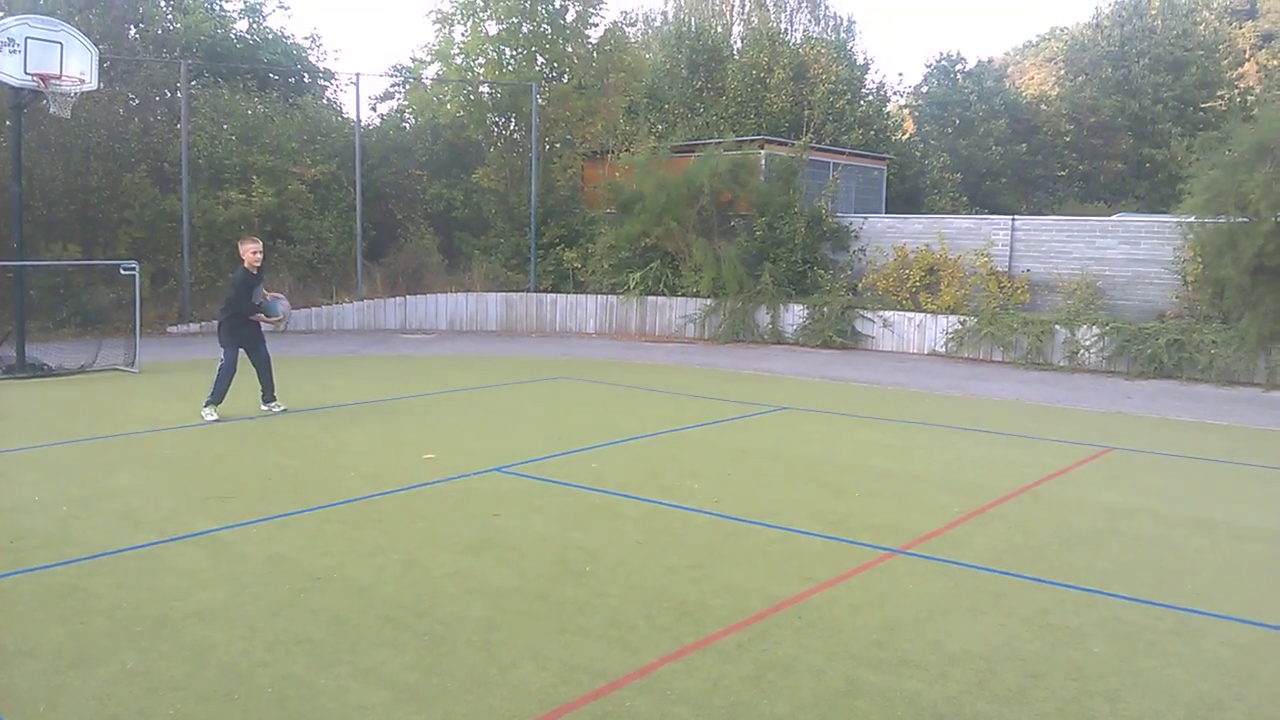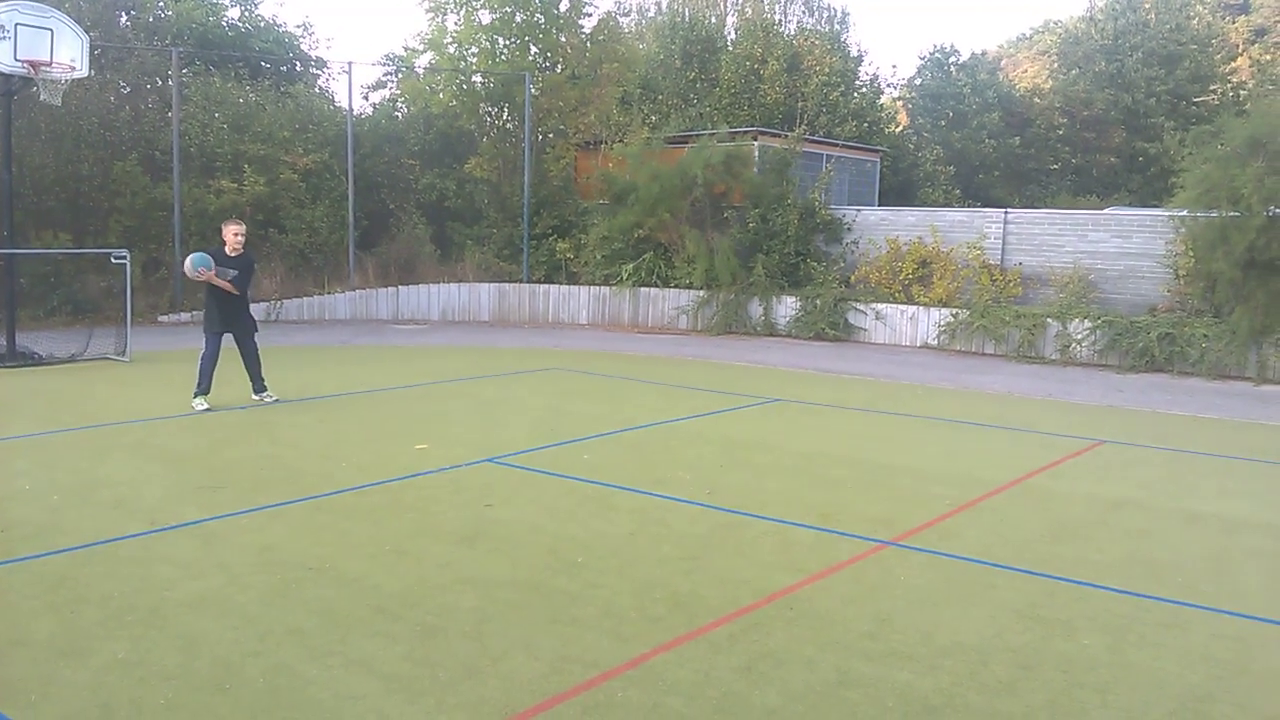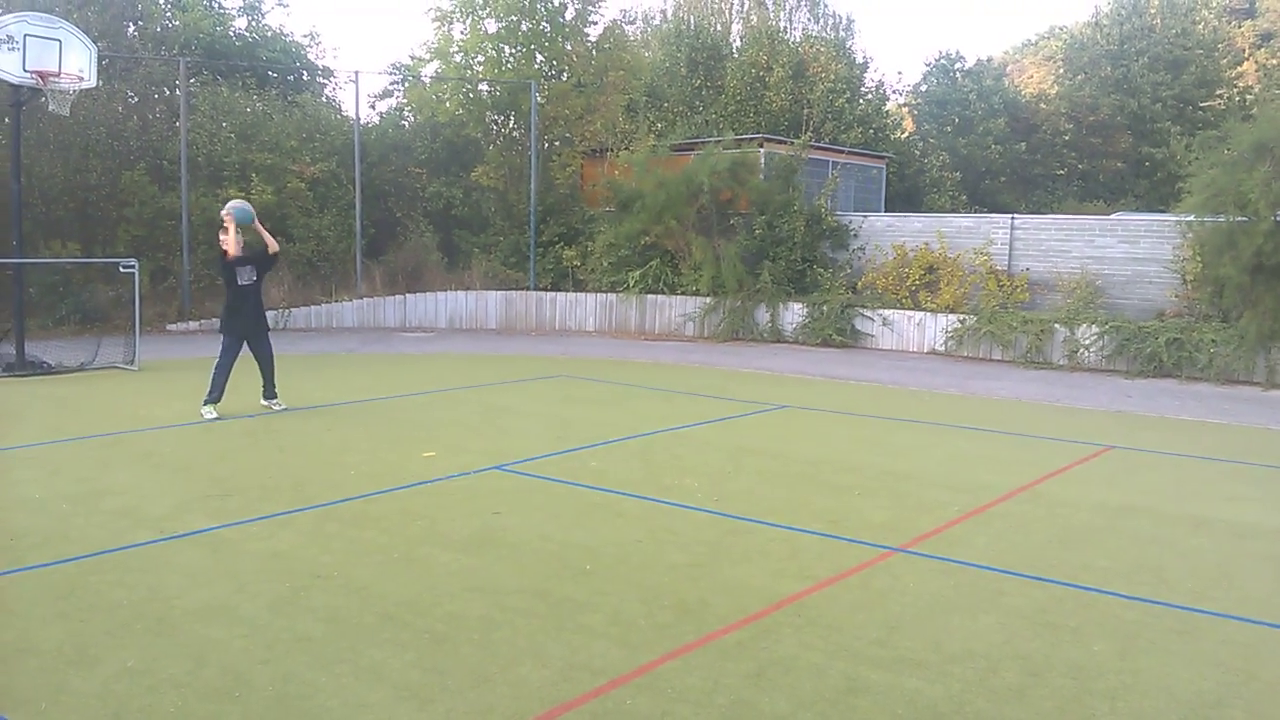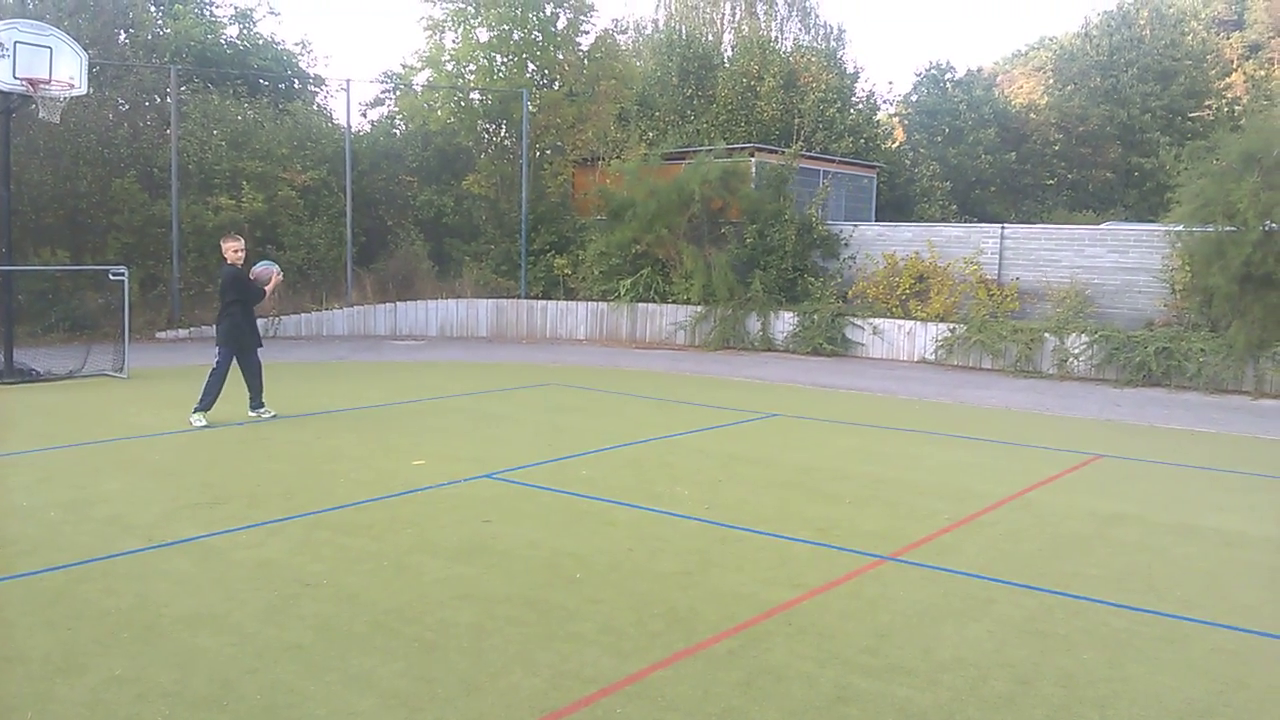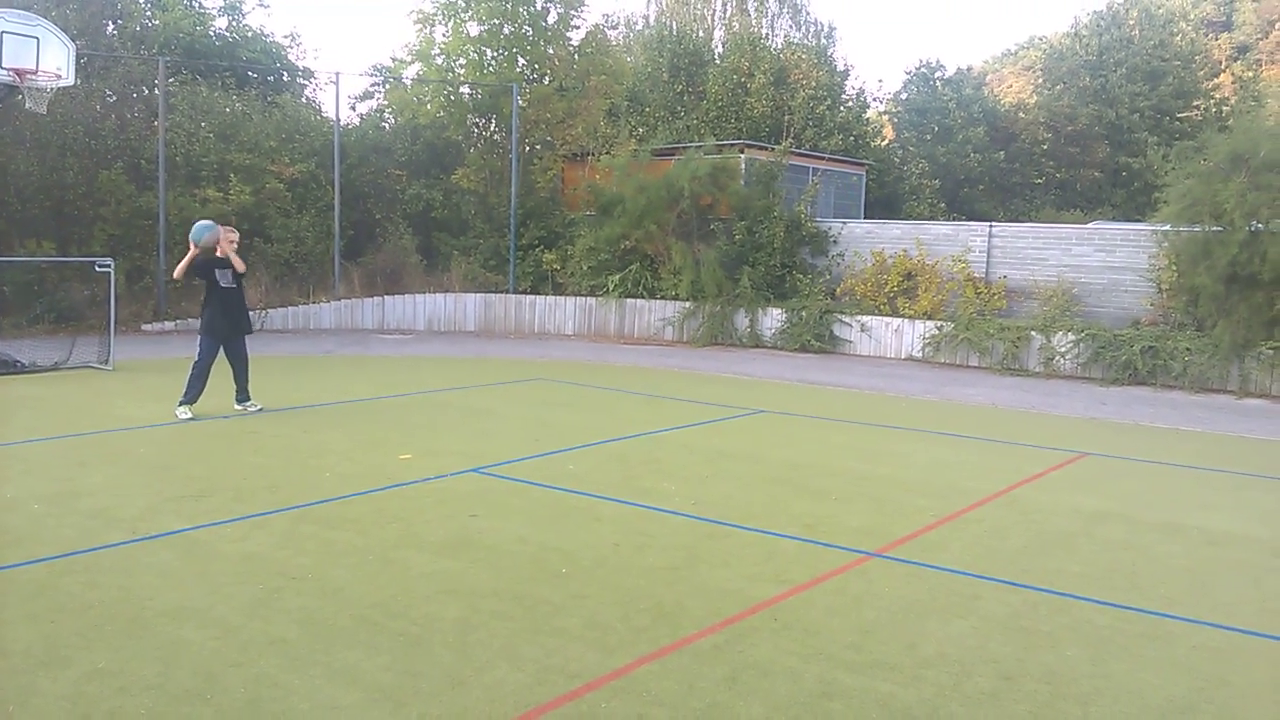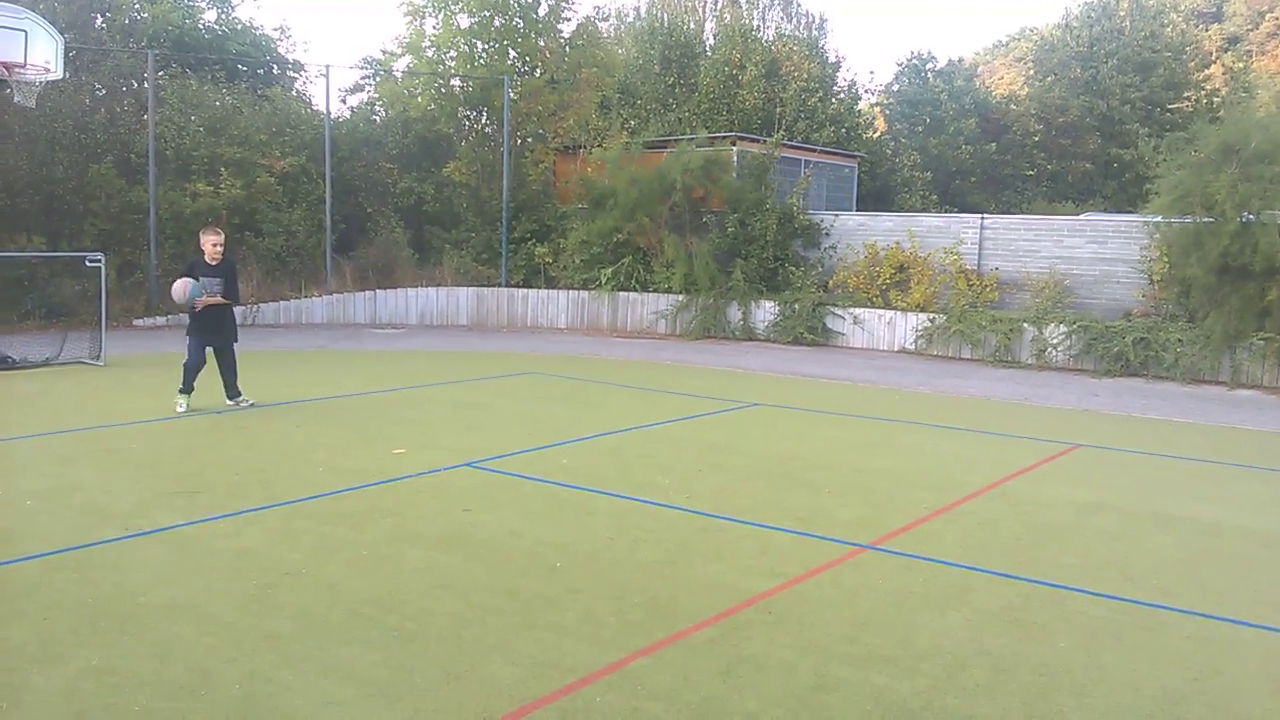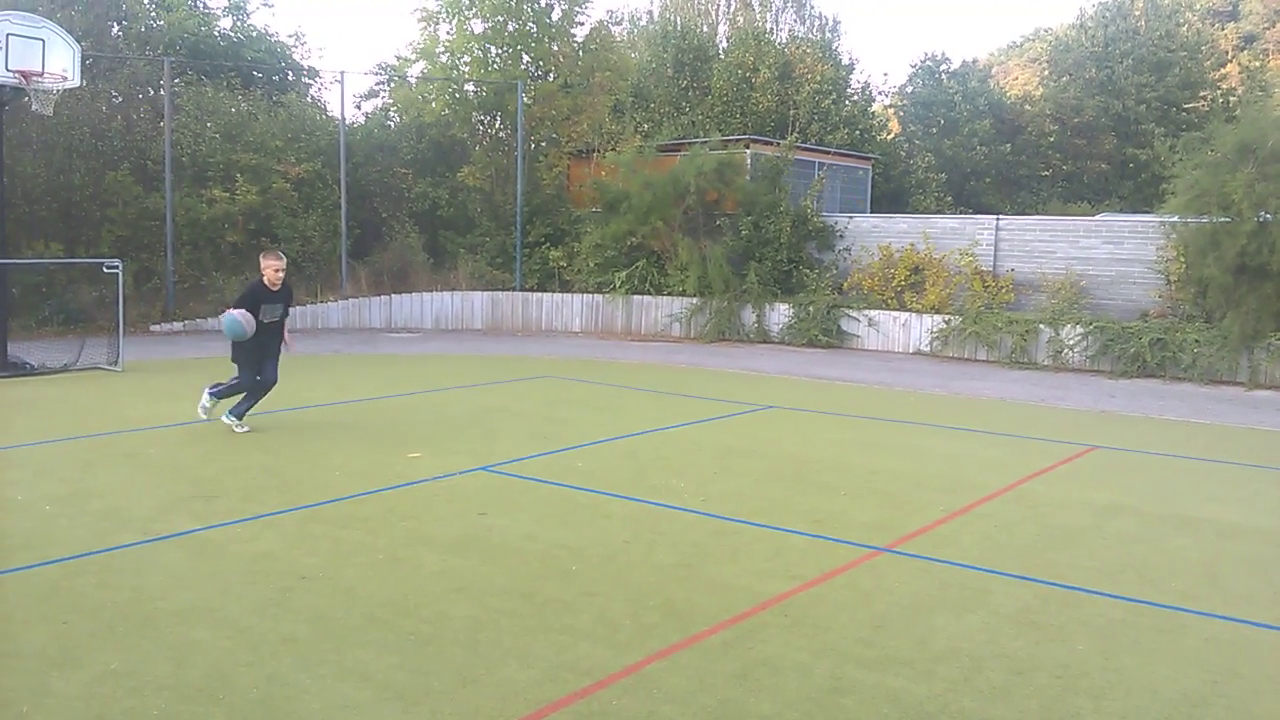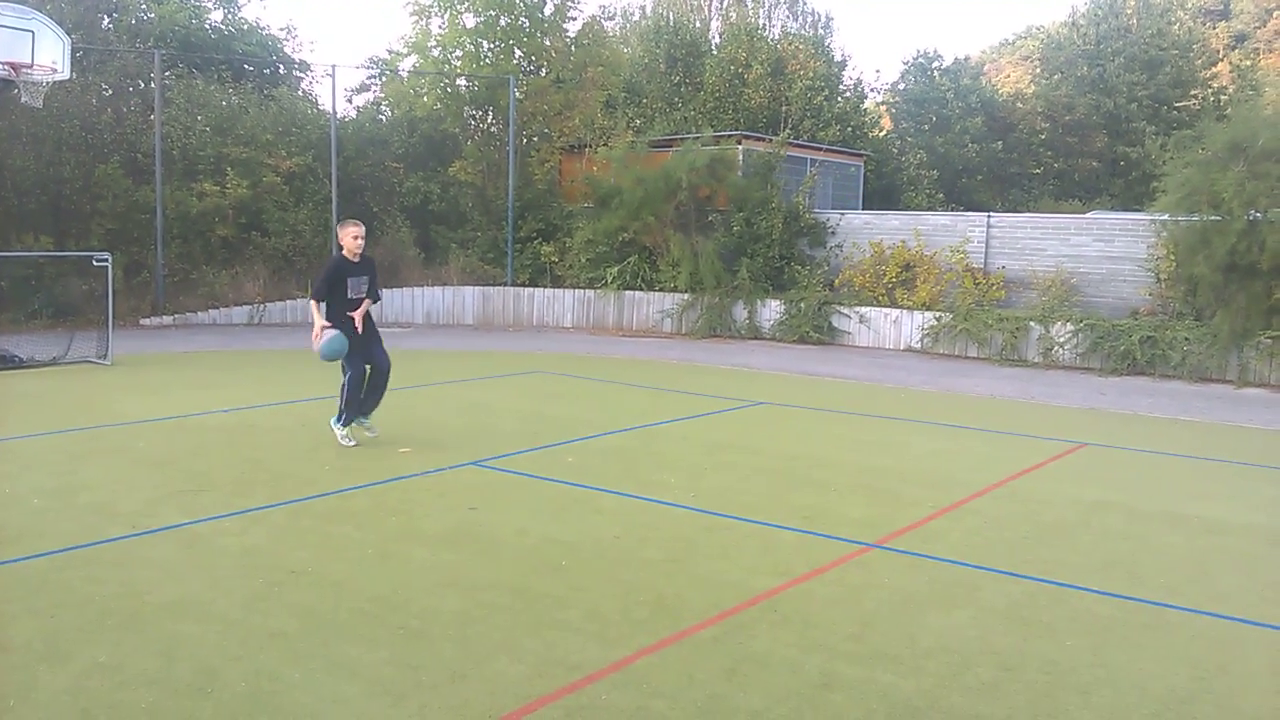
dt=0.5s
person 1, frame 1
left shoulder: (258, 271)
right shoulder: (241, 278)
right elbow: (248, 312)
left wrist: (267, 294)
right wrist: (268, 320)
left hip: (252, 328)
right hip: (232, 326)
left knee: (264, 361)
right knee: (229, 364)
left ankle: (268, 400)
right ankle: (210, 405)
person 1, frame 2
left shoulder: (247, 261)
right shoulder: (214, 255)
left elbow: (238, 288)
right elbow: (202, 275)
left wrist: (213, 279)
right wrist: (203, 275)
left hip: (239, 315)
right hip: (215, 314)
left knee: (250, 352)
right knee: (210, 353)
left ankle: (259, 389)
right ankle: (200, 395)
person 1, frame 3
left shoulder: (253, 258)
right shoulder: (225, 260)
left elbow: (274, 250)
right elbow: (233, 254)
left wrist: (257, 226)
right wrist: (230, 226)
left hip: (256, 320)
right hip: (234, 321)
left knee: (266, 358)
right knee: (225, 361)
left ankle: (269, 396)
right ankle: (210, 403)
person 1, frame 4
left shoulder: (235, 272)
right shoulder: (234, 274)
left elbow: (247, 296)
right elbow: (257, 297)
left wrist: (254, 283)
right wrist: (273, 284)
left hip: (243, 331)
right hip: (229, 332)
left knee: (254, 368)
right knee: (220, 371)
left ankle: (256, 406)
right ankle: (199, 411)
person 1, frame 5
left shoulder: (235, 260)
right shoulder: (207, 261)
left elbow: (242, 270)
right elbow: (178, 275)
left wrist: (228, 251)
right wrist: (192, 253)
left hip: (235, 322)
right hip: (212, 323)
left knee: (240, 361)
right knee: (203, 363)
left ankle: (242, 399)
right ankle: (185, 404)
person 1, frame 6
left shoulder: (228, 266)
right shoulder: (194, 266)
left elbow: (231, 298)
left wrist: (209, 301)
left hip: (223, 322)
right hip: (199, 323)
left knee: (227, 360)
right knee: (195, 360)
left ankle: (233, 395)
right ankle: (184, 393)
person 1, frame 7
left shoulder: (287, 290)
right shoulder: (253, 290)
left wrist: (284, 331)
left hip: (270, 341)
right hip: (249, 341)
left knee: (269, 379)
right knee: (248, 381)
left ankle: (234, 415)
right ankle: (212, 393)
person 1, frame 8
left shoulder: (368, 263)
right shoulder: (335, 265)
left elbow: (371, 295)
right elbow: (315, 296)
left wrist: (361, 312)
right wrist: (318, 320)
left hip: (362, 323)
right hip: (340, 325)
left knee: (382, 365)
right knee: (356, 371)
left ankle: (362, 414)
right ankle: (342, 422)
